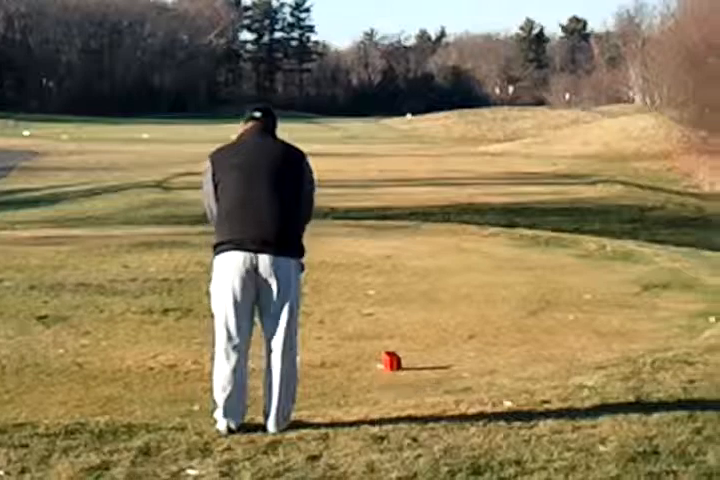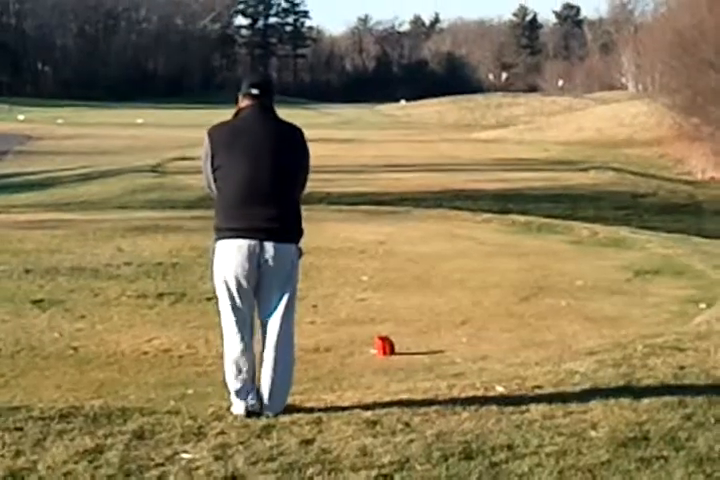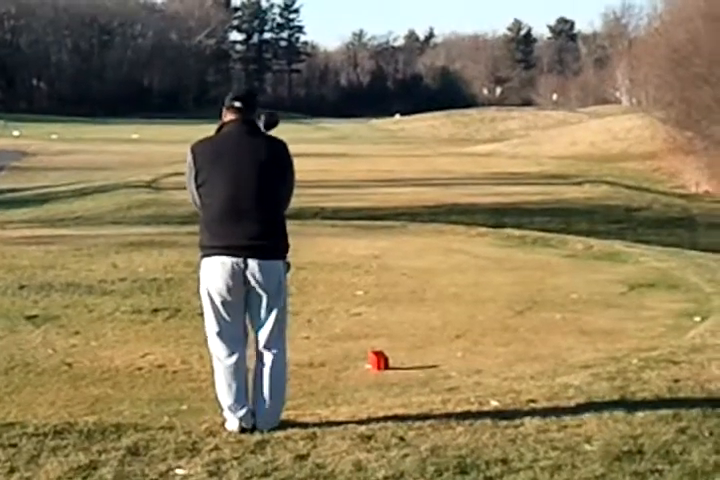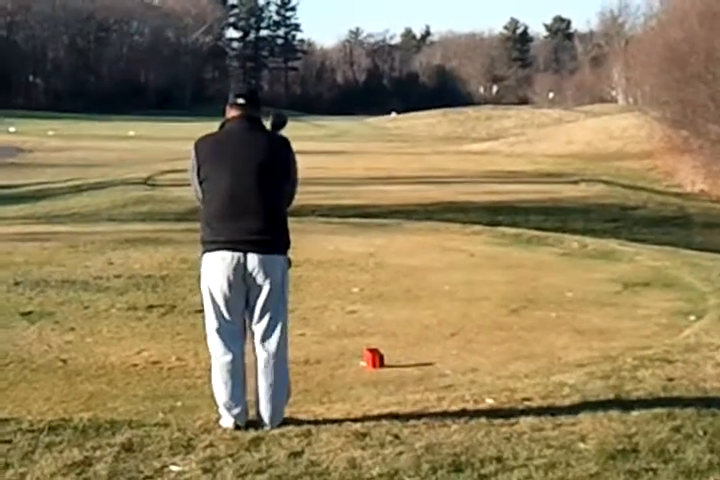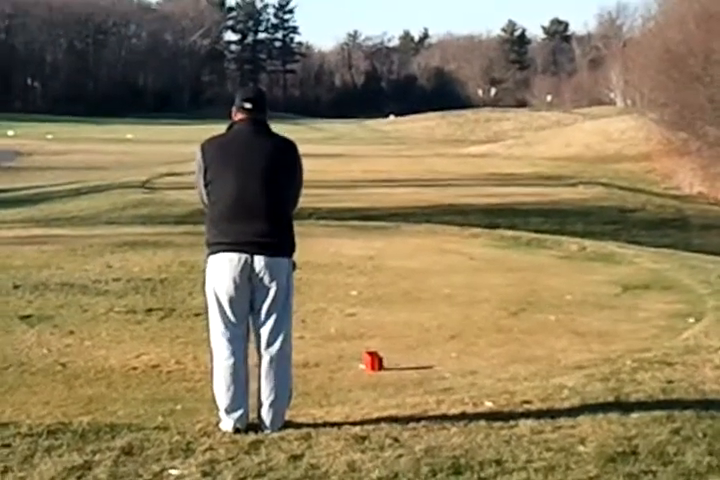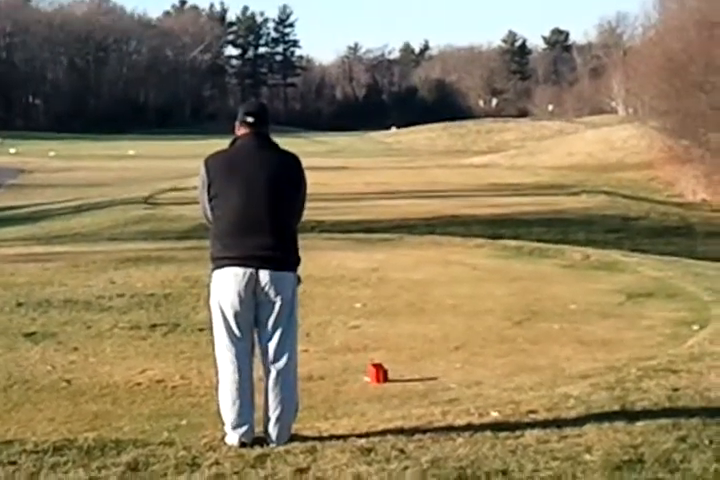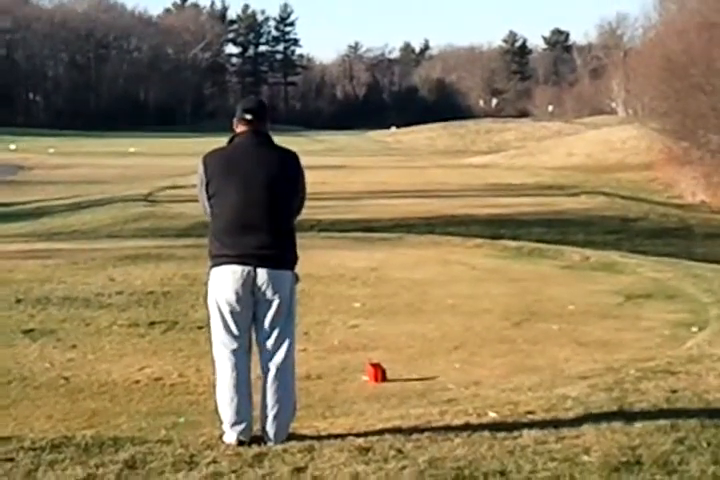
dt=0.7s
person 1, frame 1
left shoulder: (219, 158)
right shoulder: (294, 157)
left elbow: (212, 211)
right elbow: (305, 210)
left hip: (232, 255)
right hip: (280, 256)
left knee: (230, 342)
right knee: (281, 342)
left ankle: (228, 418)
right ankle: (277, 419)
person 1, frame 2
left shoulder: (218, 135)
right shoulder: (293, 136)
left elbow: (213, 186)
right elbow: (298, 186)
left hip: (234, 240)
right hip: (281, 241)
left knee: (237, 328)
right knee: (277, 326)
left ankle: (243, 400)
right ankle: (272, 402)
person 1, frame 3
left shoulder: (200, 151)
right shoulder: (276, 150)
left elbow: (198, 201)
right elbow: (284, 199)
left hip: (219, 257)
right hip: (267, 257)
left knee: (227, 343)
right knee: (270, 343)
left ankle: (238, 417)
right ankle: (266, 418)
person 1, frame 4
left shoulder: (203, 147)
right shoulder: (279, 146)
left elbow: (202, 196)
right elbow: (287, 196)
left hip: (219, 252)
right hip: (268, 252)
left knee: (224, 339)
right knee: (270, 340)
left ankle: (232, 414)
right ankle: (272, 415)
person 1, frame 5
left shoulder: (210, 149)
right shoulder: (285, 149)
left elbow: (206, 199)
right elbow: (291, 201)
left hip: (225, 254)
right hip: (274, 255)
left knee: (227, 341)
right knee: (274, 341)
left ankle: (233, 418)
right ankle: (272, 418)
person 1, frame 6
left shoulder: (214, 164)
right shoulder: (289, 163)
left elbow: (209, 215)
right elbow: (296, 215)
left hip: (230, 269)
right hip: (278, 269)
left knee: (233, 355)
right knee: (280, 355)
left ankle: (238, 432)
right ankle: (278, 432)
person 1, frame 7
left shoulder: (213, 162)
right shoulder: (287, 161)
left elbow: (209, 210)
left hip: (228, 267)
right hip: (276, 267)
left knee: (230, 351)
right knee: (277, 352)
left ankle: (236, 431)
right ankle: (276, 431)
